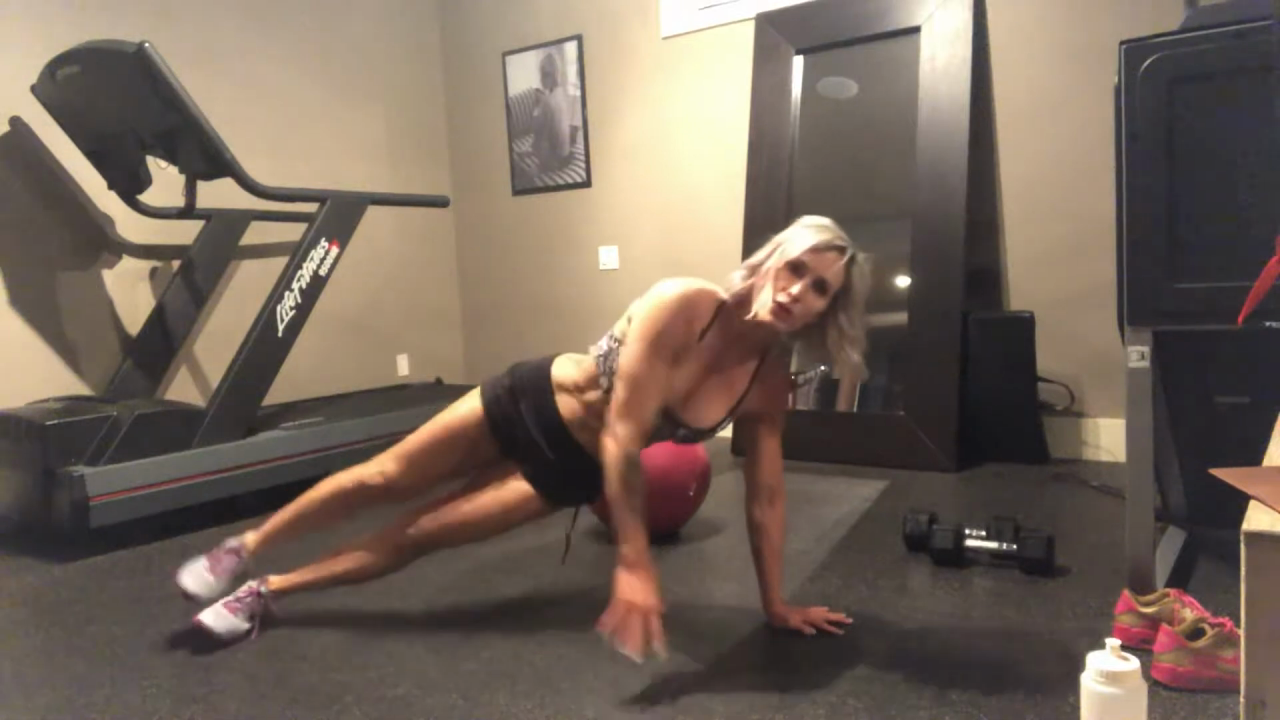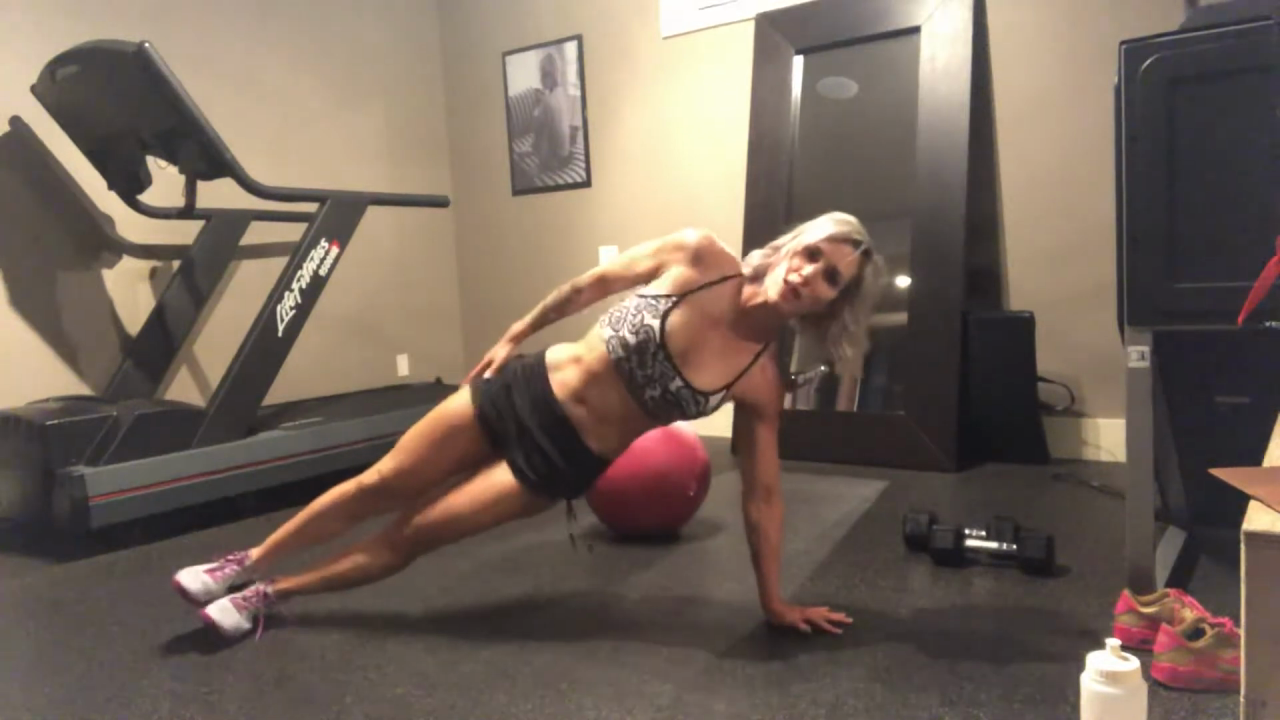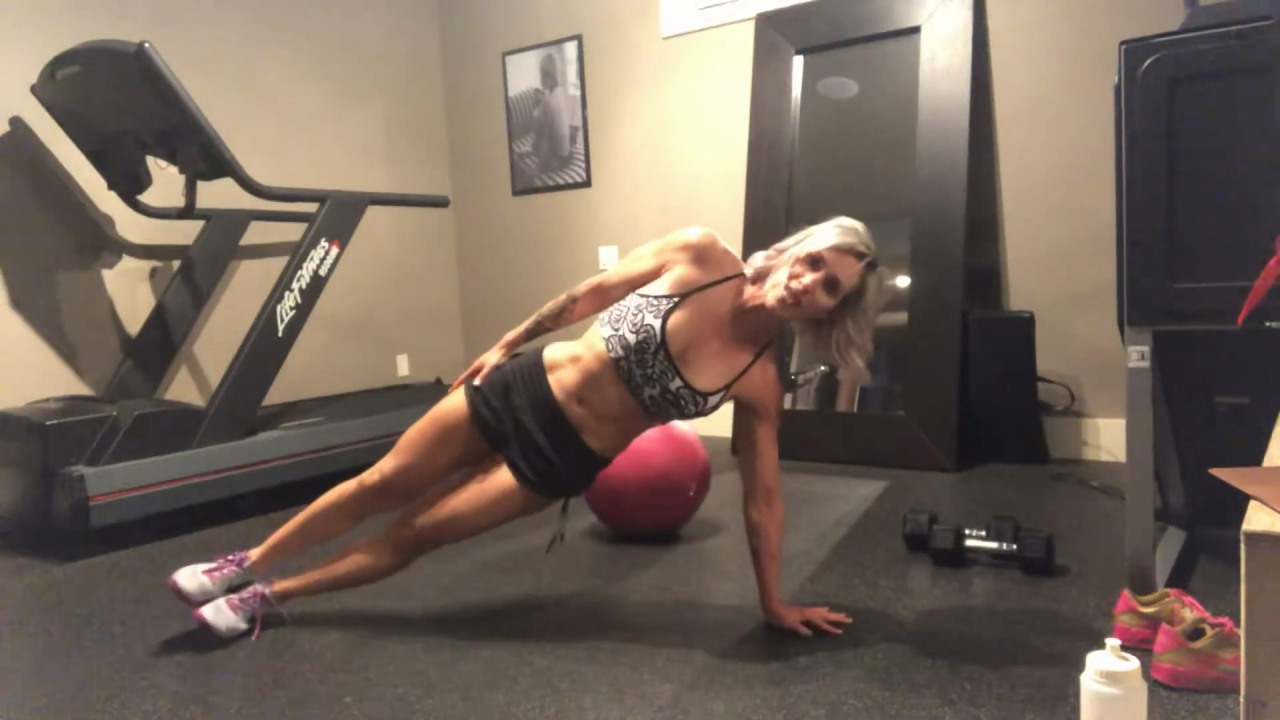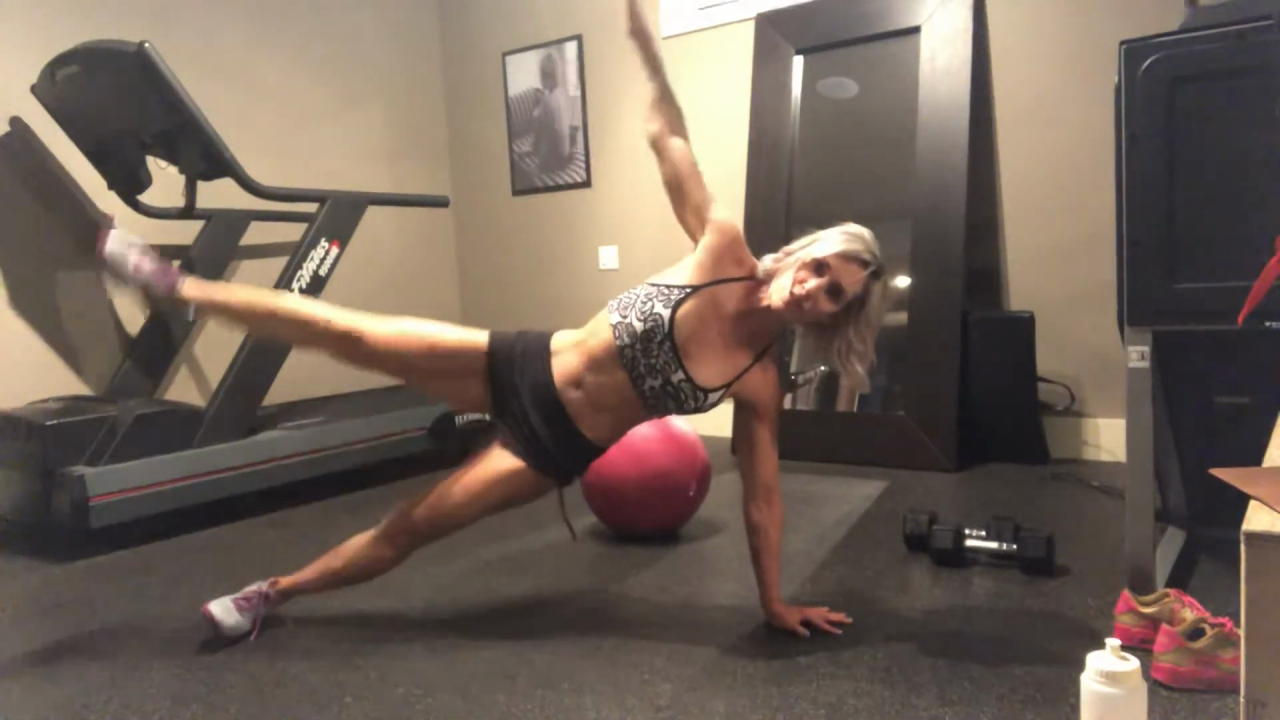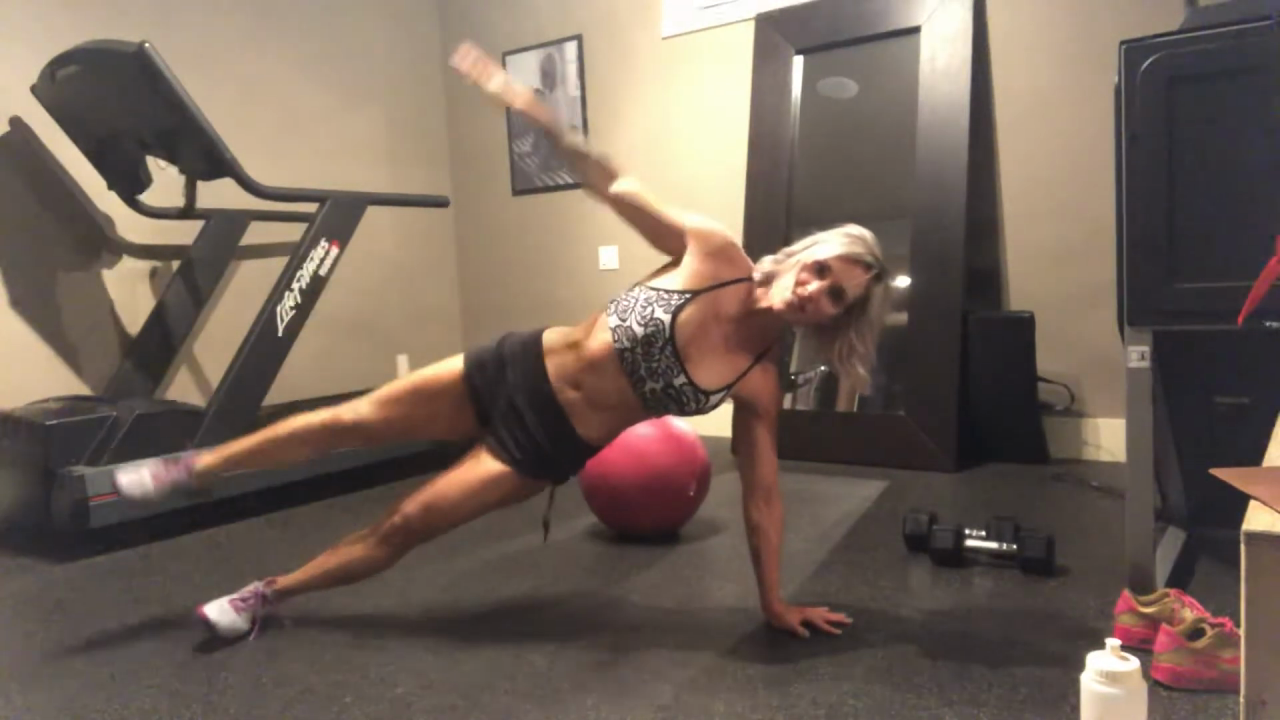
dt=1s
person 1, frame 1
left shoulder: (769, 391)
right shoulder: (683, 304)
left elbow: (765, 500)
right elbow: (624, 442)
left wrist: (776, 604)
right wrist: (633, 567)
left hip: (571, 470)
right hip: (532, 402)
left knee: (418, 534)
right knee: (382, 479)
left ankle: (265, 591)
right ankle: (248, 547)
person 1, frame 2
left shoulder: (761, 382)
right shoulder: (697, 255)
left elbow: (762, 494)
right elbow: (594, 282)
left wrist: (774, 602)
right wrist: (512, 337)
left hip: (563, 460)
right hip: (525, 391)
left knee: (412, 536)
right knee: (381, 488)
left ankle: (268, 593)
right ankle: (247, 562)
person 1, frame 3
left shoulder: (759, 384)
right shoulder: (700, 253)
left elbow: (763, 495)
right elbow: (592, 292)
left wrist: (775, 603)
right wrist: (508, 342)
left hip: (563, 460)
right hip: (523, 388)
left knee: (413, 536)
right knee: (382, 485)
left ankle: (268, 595)
right ankle: (247, 564)
person 1, frame 4
left shoulder: (759, 385)
right shoulder: (723, 248)
left elbow: (761, 494)
right elbow: (667, 136)
left wrist: (775, 604)
left hip: (555, 447)
right hip: (522, 366)
left knee: (408, 528)
right knee: (346, 335)
left ankle: (267, 594)
right ankle: (180, 285)
person 1, frame 5
left shoulder: (756, 386)
right shoulder: (713, 249)
left elbow: (762, 495)
right elbow: (609, 181)
left wrist: (774, 600)
right wrist: (531, 111)
left hip: (551, 446)
right hip: (519, 371)
left knee: (405, 527)
right knee: (355, 419)
left ankle: (268, 593)
right ankle: (198, 466)
